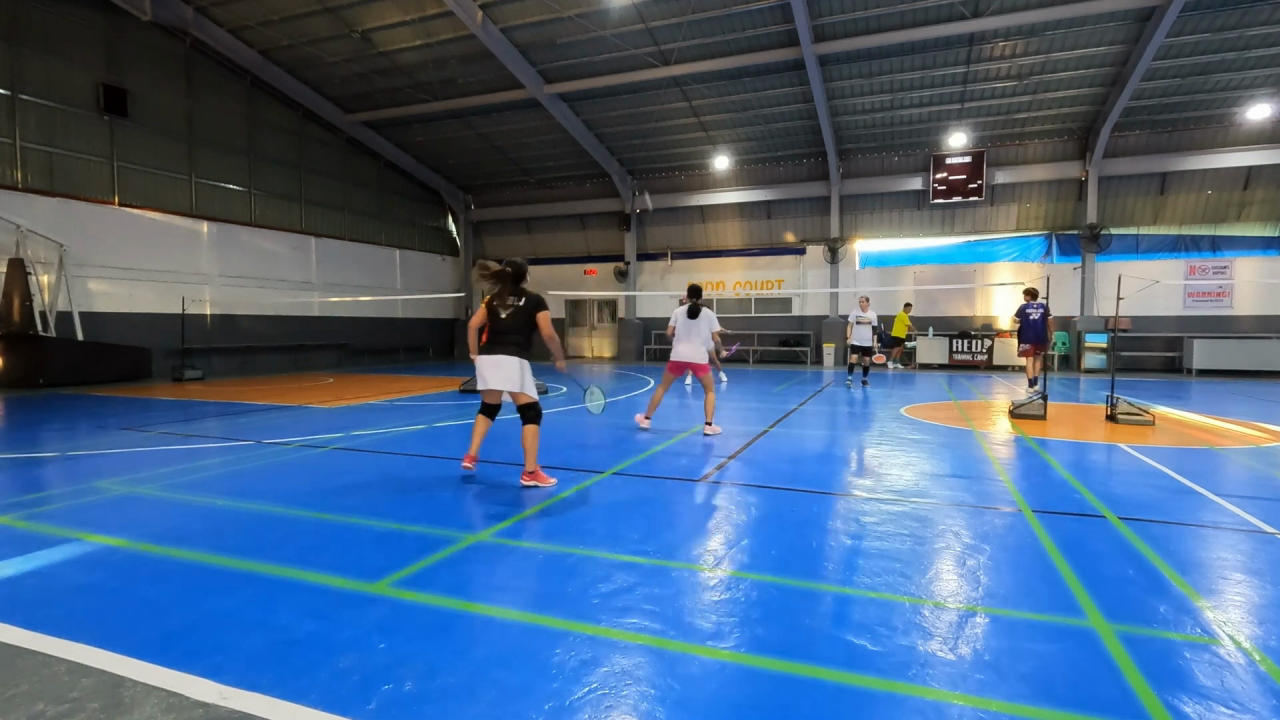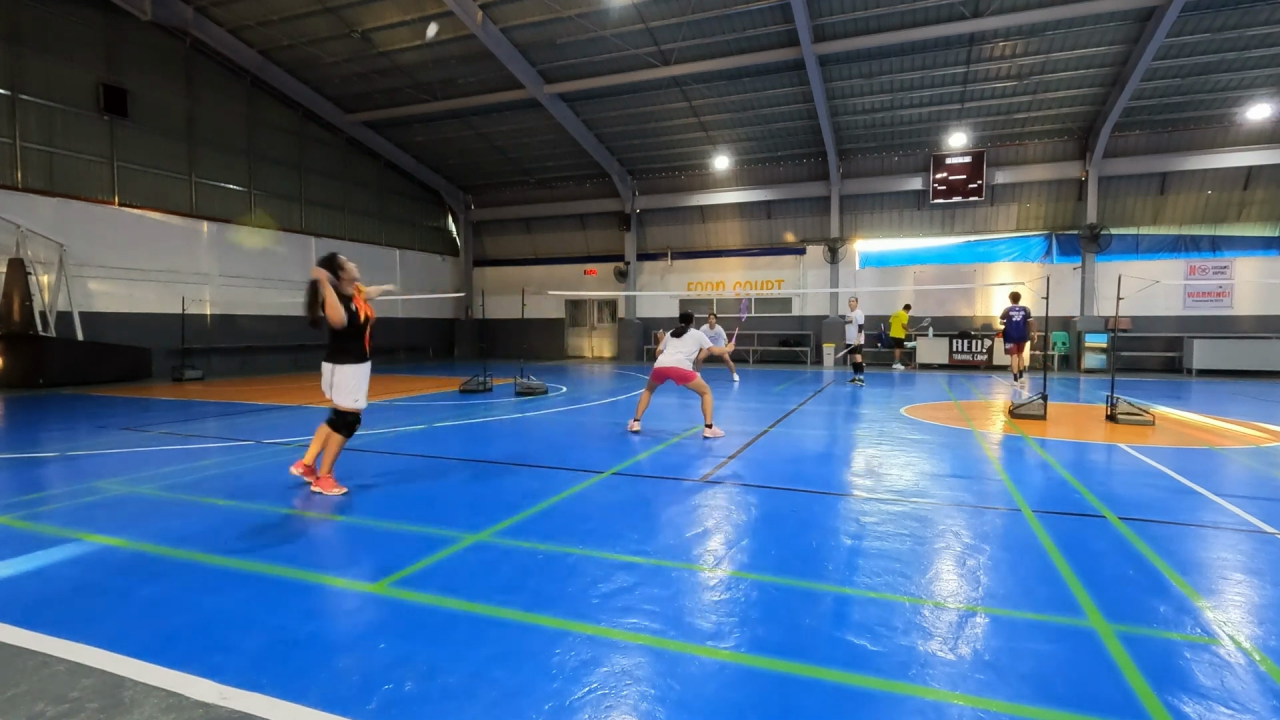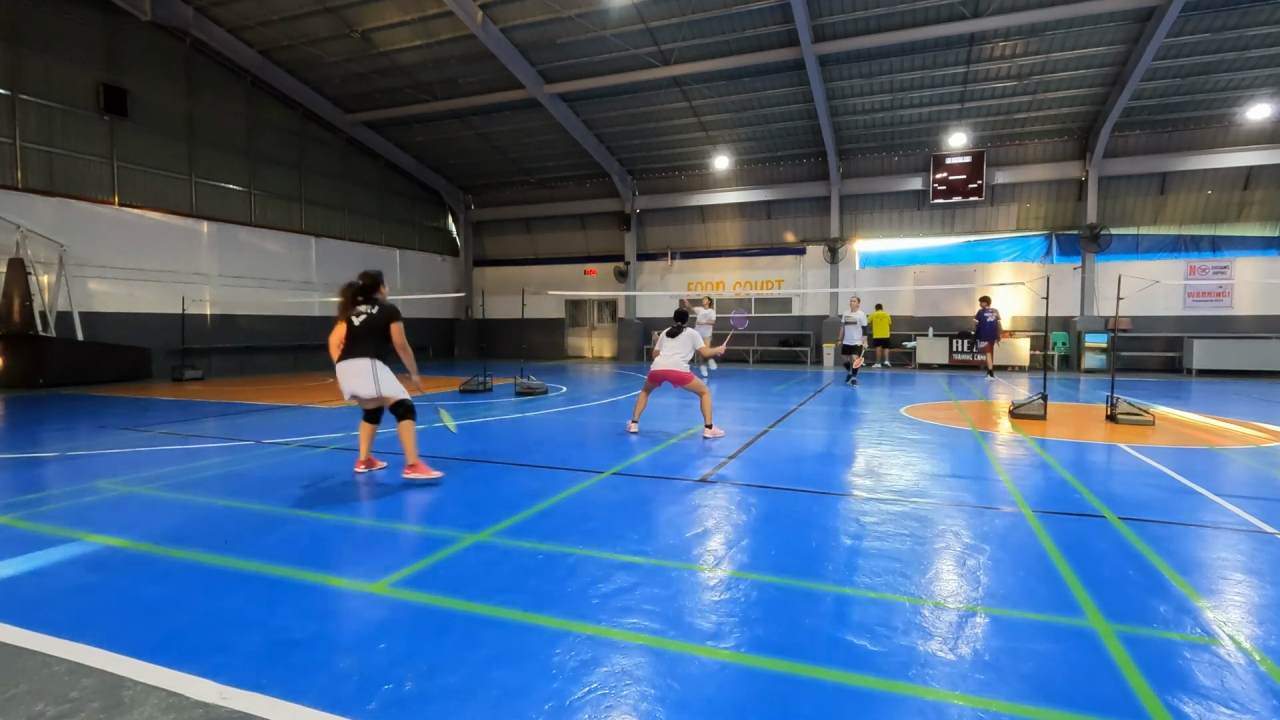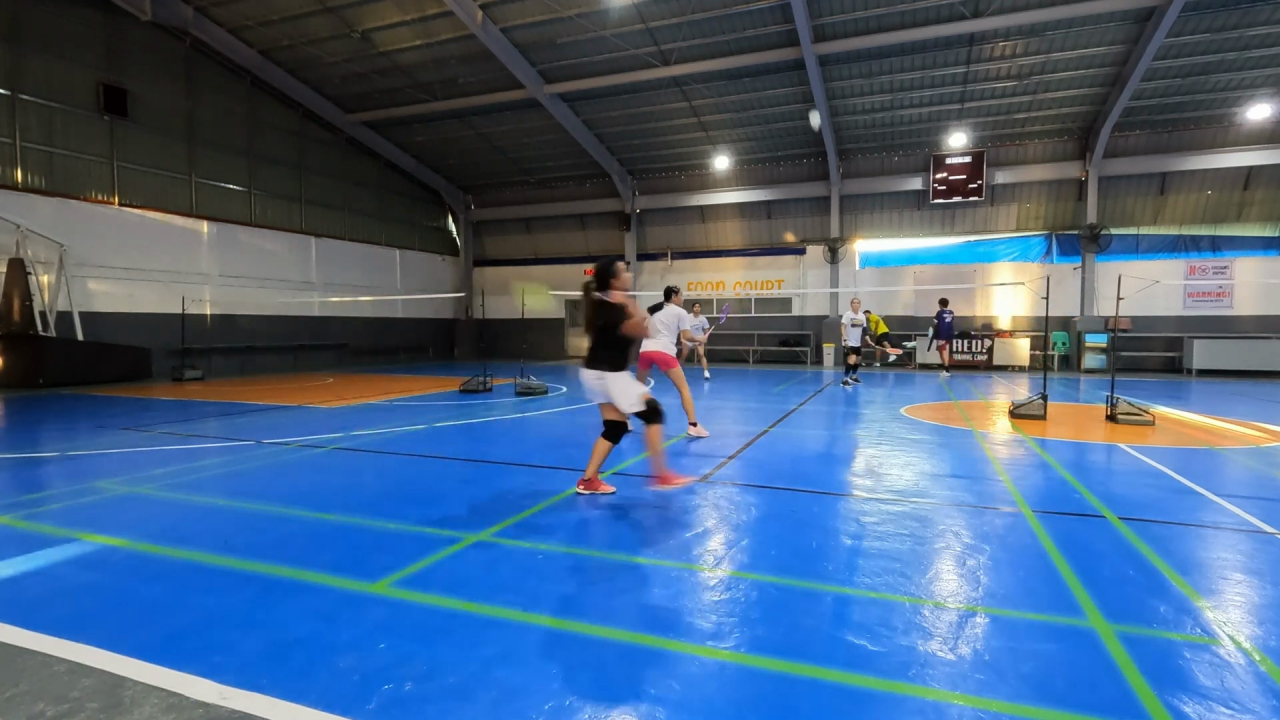
dt=1s
person 1, frame 1
left shoulder: (493, 298)
right shoulder: (535, 300)
left elbow: (473, 326)
right elbow: (548, 333)
left wrist: (474, 353)
right wrist: (559, 359)
left hip: (487, 359)
right hip: (513, 361)
left knee: (489, 408)
right knee: (531, 413)
left ankle: (471, 456)
right ankle: (531, 472)
person 1, frame 2
left shoulder: (356, 290)
right shoulder: (332, 298)
left elbow: (371, 292)
right elbow: (339, 321)
left wrist: (385, 288)
right wrist: (325, 283)
left hip: (356, 365)
right hip: (341, 367)
left knee: (341, 420)
right knee: (346, 422)
left ankle: (306, 464)
right ankle: (323, 476)
person 1, frame 3
left shoulder: (350, 310)
right shoulder: (389, 310)
left elbow: (334, 341)
right elbow: (401, 345)
left wrist: (341, 367)
right wrist: (415, 374)
left hip: (347, 367)
right hip: (368, 365)
left knee: (372, 411)
right knee: (405, 410)
left ankle: (364, 460)
right ankle: (413, 465)
person 1, frame 4
left shoulder: (607, 303)
right shoulder: (610, 310)
right elbow: (642, 332)
right wrist: (629, 306)
left hip: (605, 372)
right hip: (604, 375)
left knee: (614, 429)
right knee: (653, 412)
left ankle: (588, 480)
right ankle: (661, 475)
